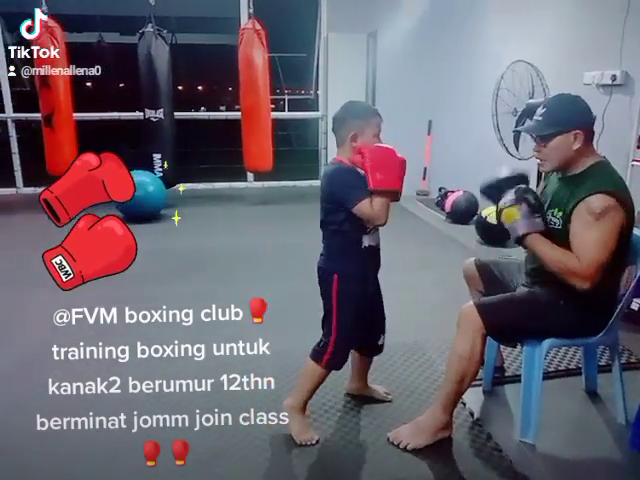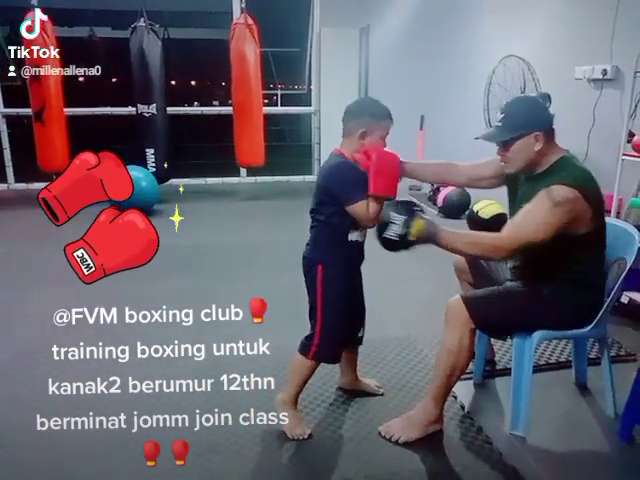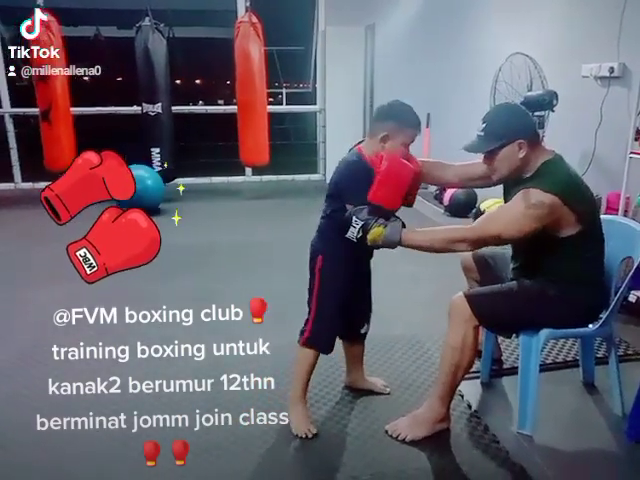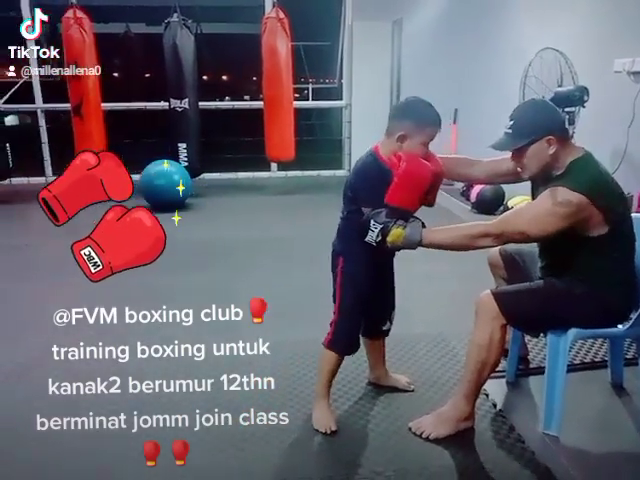
dt=0.5s
person 1, frame 1
left shoulder: (600, 198)
right shoulder: (562, 170)
left elbow: (584, 276)
left wrist: (528, 234)
right wrist: (519, 201)
left hip: (577, 304)
right hip: (542, 279)
left knee: (471, 316)
right knee: (474, 270)
left ankle: (438, 419)
right ankle: (489, 358)
person 1, frame 2
left shoulder: (564, 189)
right shoulder: (525, 163)
left elbow: (501, 246)
right elbow: (457, 173)
left wrist: (430, 231)
right wrist: (396, 165)
left hip: (566, 296)
right hip: (535, 272)
left knee: (459, 309)
right knee: (465, 263)
left ankle: (429, 413)
person 1, frame 3
left shoulder: (544, 195)
right shoulder: (523, 165)
left elbow: (469, 238)
right elbow: (451, 173)
left wrist: (394, 234)
left hip: (570, 296)
right hip: (540, 272)
left knee: (462, 308)
left ankle: (436, 413)
person 1, frame 4
left shoulder: (572, 193)
right shoulder: (554, 162)
left elbow: (491, 232)
left wrist: (413, 235)
left hip: (598, 296)
right hip: (568, 270)
left knee: (489, 305)
right knee: (501, 258)
left ankle: (461, 412)
right ankle: (505, 346)
person 2, frame 1
left shoulder: (354, 172)
right shoulder: (340, 175)
left elbow: (374, 210)
right elbow: (378, 214)
left wrist: (388, 179)
right wrist: (385, 180)
left hip: (361, 267)
right hip: (341, 271)
left knee: (372, 328)
right knee: (336, 342)
left ankle: (359, 384)
right ankle: (295, 405)
person 2, frame 2
left shoulder: (353, 164)
right shoulder: (341, 170)
left elbow: (365, 208)
right elbow: (369, 217)
left wrist: (382, 178)
right wrist: (382, 183)
left hip: (345, 259)
right hip: (326, 262)
left knee: (353, 322)
right knee: (324, 335)
left ankle: (349, 377)
right ankle: (287, 400)
person 2, frame 3
left shoulder: (374, 163)
right shoulder: (354, 169)
left hip: (357, 254)
right hip: (332, 254)
left knee: (357, 318)
right knee: (320, 325)
left ankle: (355, 375)
right ankle: (297, 399)
person 2, frame 4
left shoulder: (399, 164)
right shoulder: (369, 170)
left elbow: (407, 203)
left wrist: (425, 185)
right wrist: (409, 190)
left hip: (380, 253)
right hip: (354, 255)
left knee: (380, 316)
right knee: (345, 326)
left ankle: (379, 372)
right ankle: (321, 398)
